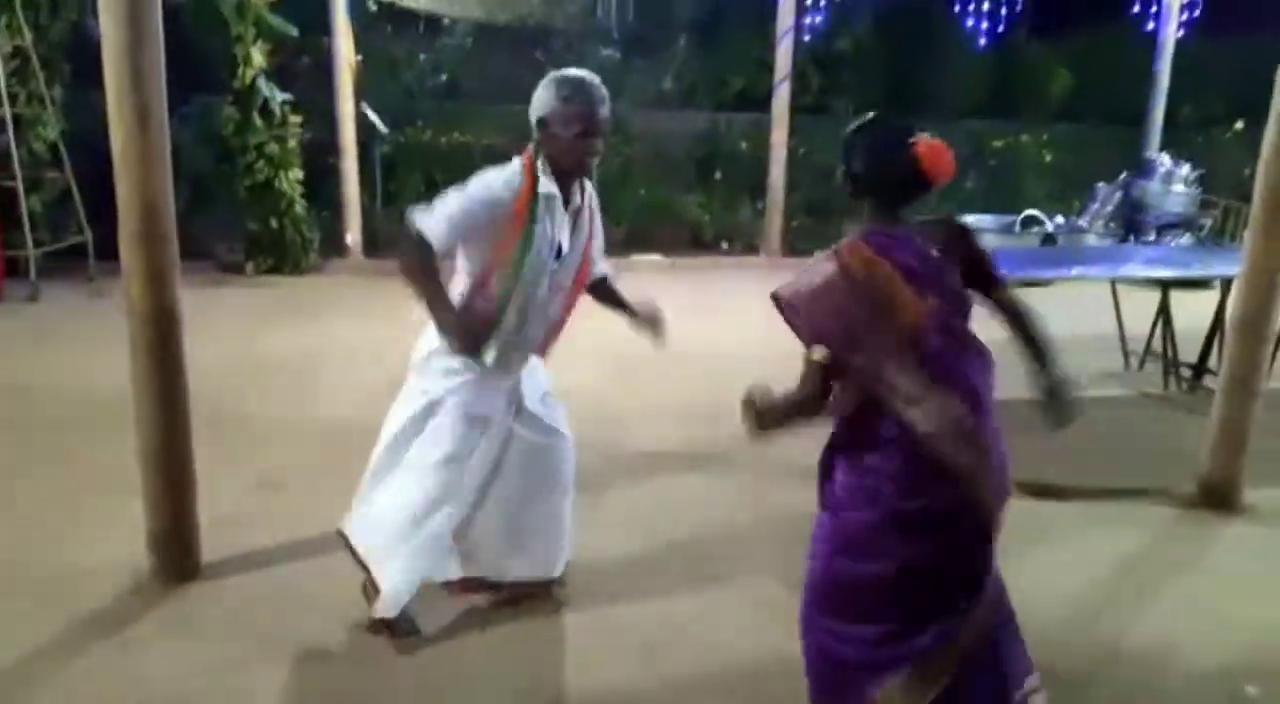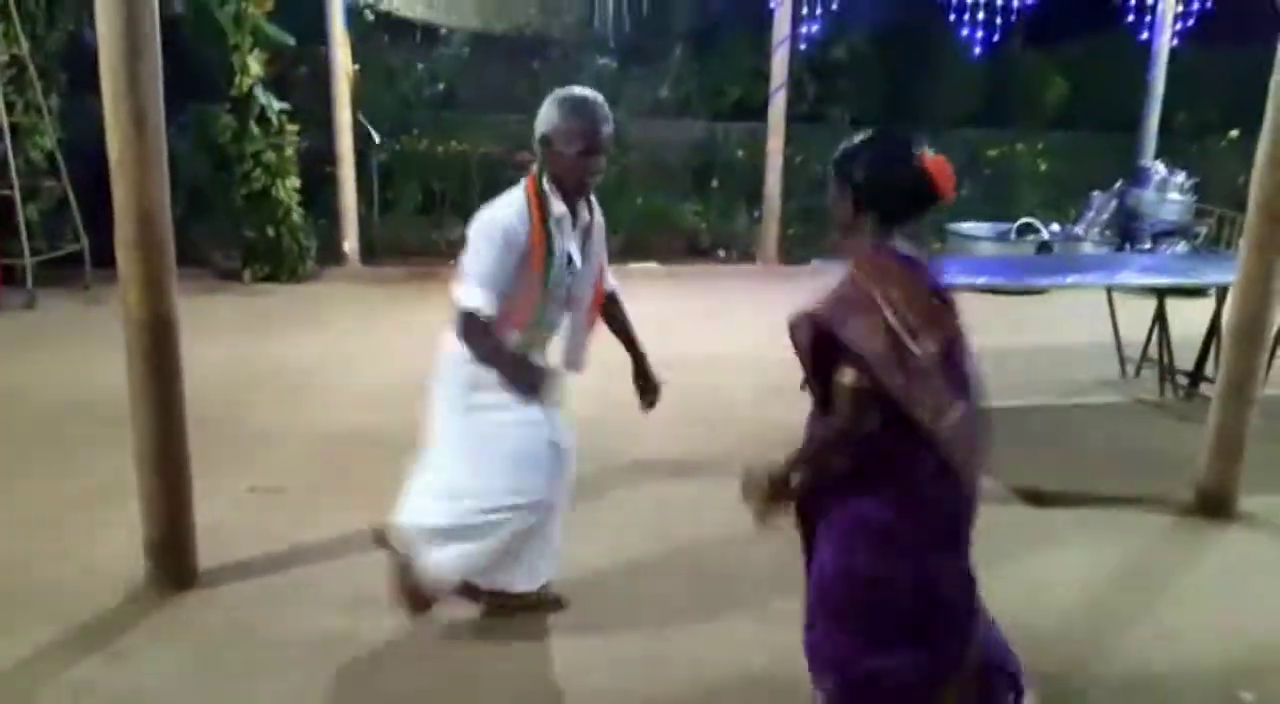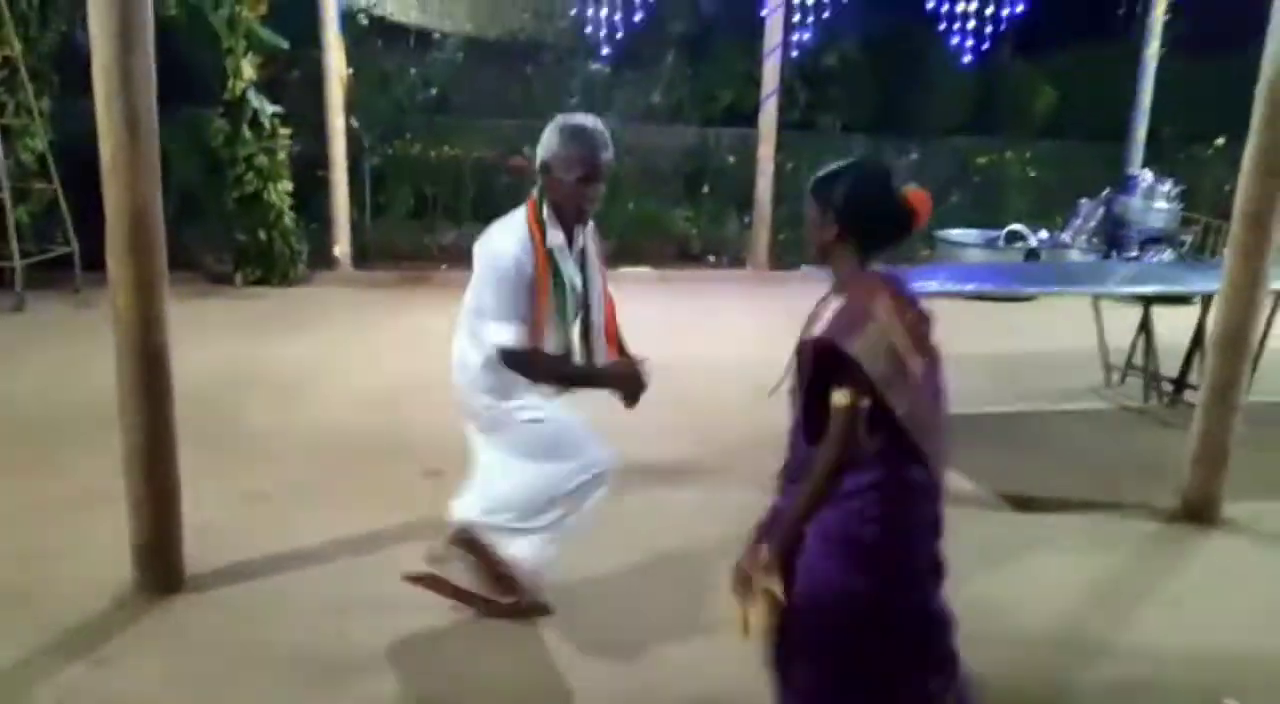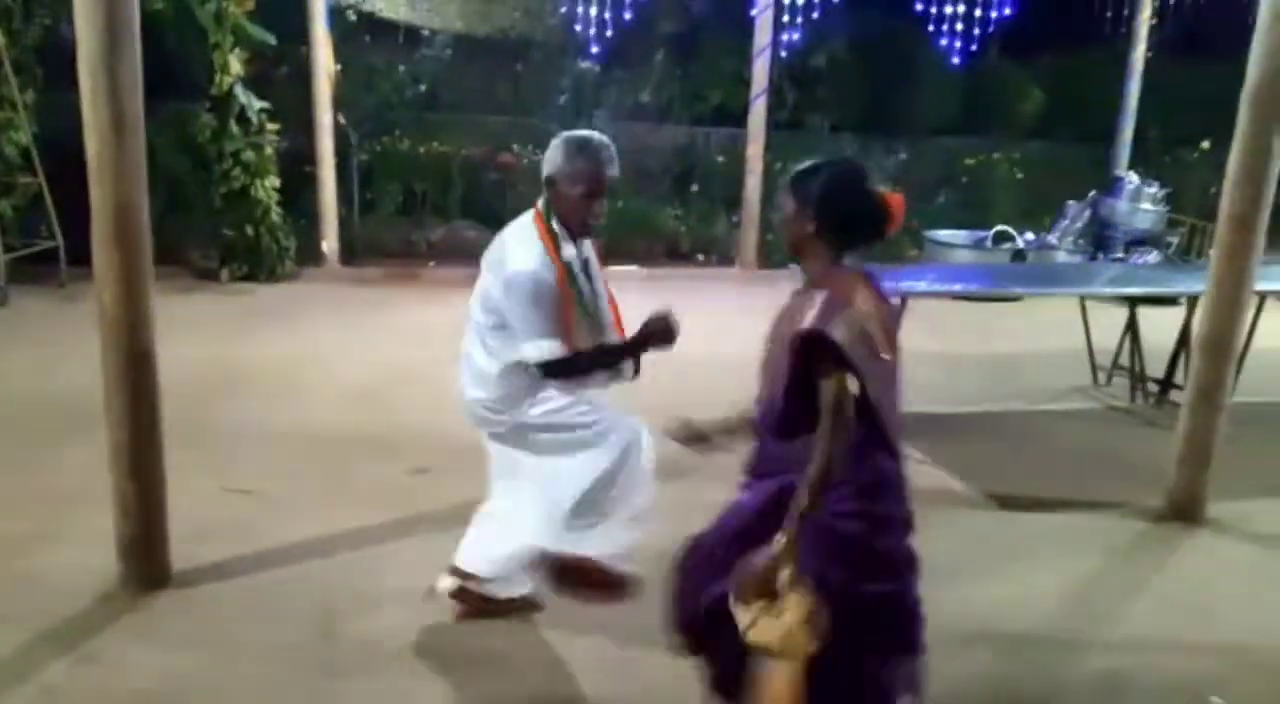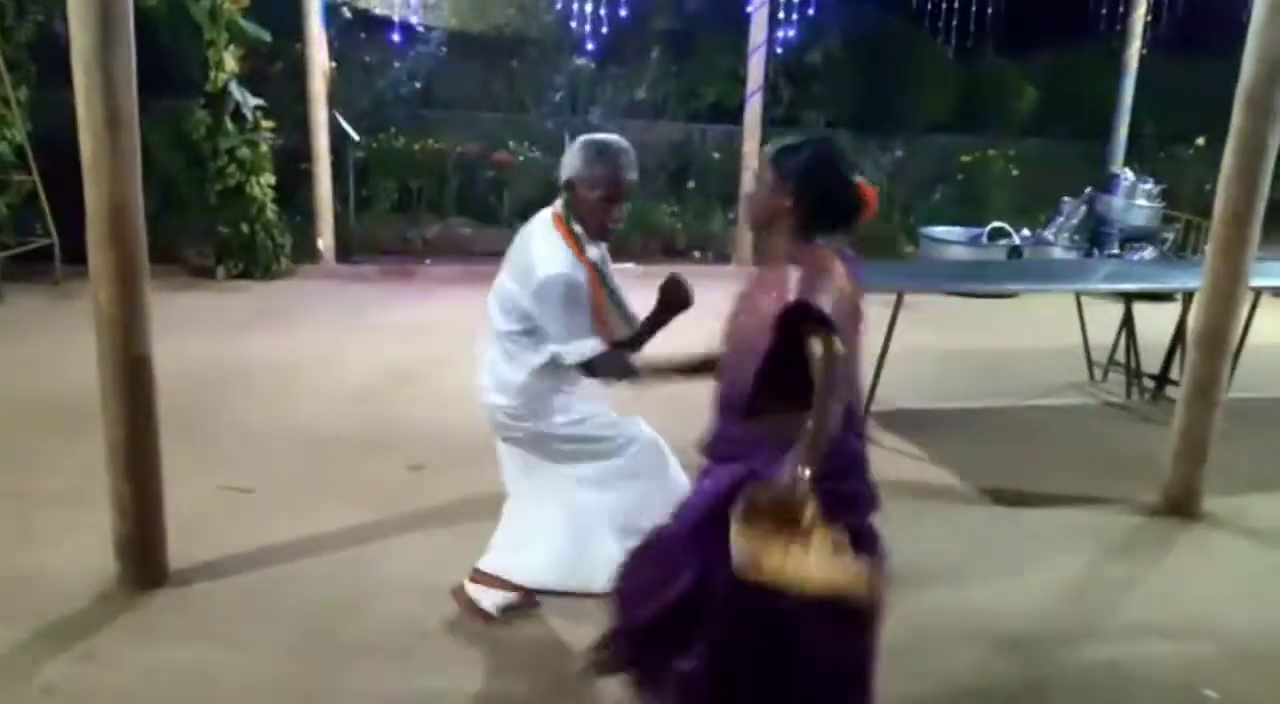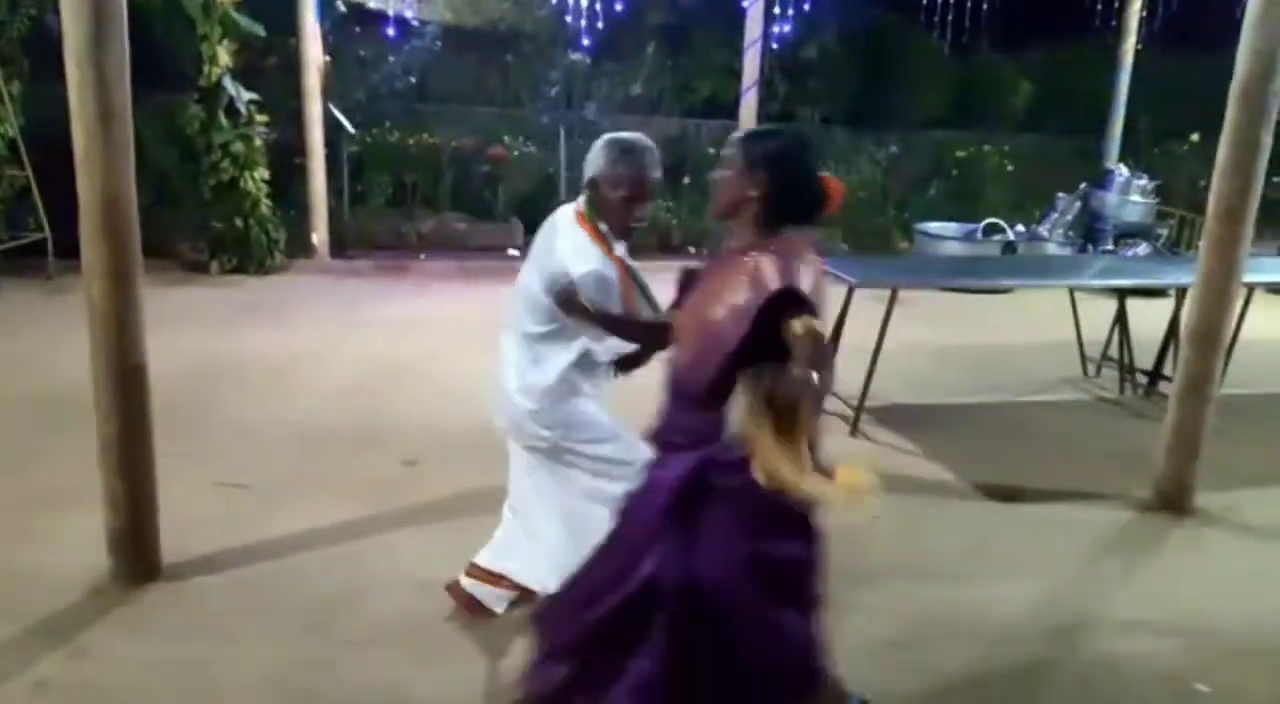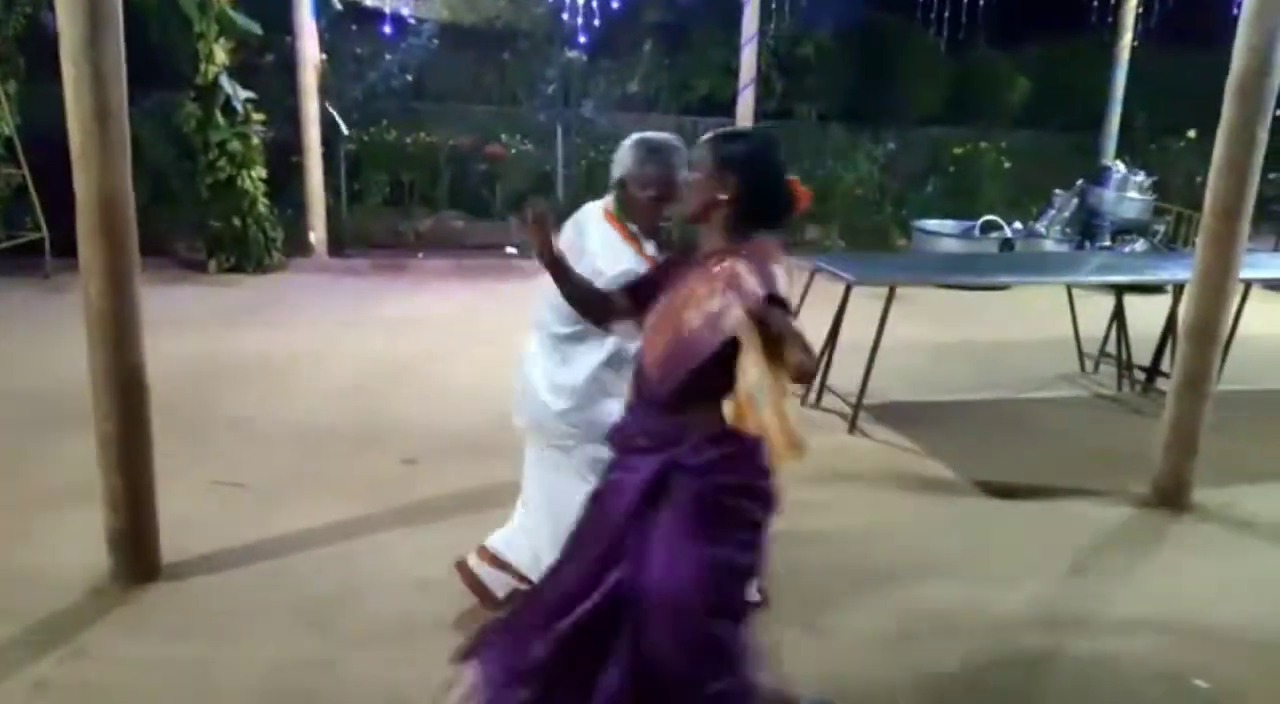
dt=0.1s
person 1, frame 1
left shoulder: (844, 271)
right shoulder: (949, 241)
left elbow: (820, 396)
right elbow: (1014, 310)
left wrist: (766, 410)
right wrist: (1050, 377)
left hip: (887, 465)
right hip: (957, 457)
left knee: (855, 607)
right knee: (960, 585)
person 1, frame 2
left shoulder: (862, 291)
right shoulder: (910, 271)
left elbow: (852, 420)
right elbow: (936, 375)
left wrist: (781, 478)
left hip: (880, 491)
right hip: (928, 473)
left knee: (861, 627)
right knee: (938, 607)
person 1, frame 3
left shoulder: (849, 315)
right shoulder: (879, 295)
left elbow: (841, 442)
left wrist: (777, 535)
left hip: (861, 508)
right hip: (856, 500)
person 1, frame 4
left shoulder: (837, 306)
right shoulder: (824, 298)
left elbow: (839, 429)
left wrist: (787, 540)
right wrist: (720, 429)
left hip: (837, 506)
right hip: (797, 493)
right knee: (706, 584)
person 1, frame 5
left shoulder: (815, 278)
right shoulder: (781, 273)
left elbow: (831, 392)
left wrist: (800, 474)
right wrist: (655, 367)
left hip: (791, 483)
right hip: (742, 473)
left knee: (811, 637)
right knee: (674, 586)
person 1, frame 6
left shoulder: (783, 268)
right shoulder: (727, 263)
left elbow: (812, 362)
right elbow: (663, 332)
left wrist: (794, 388)
right wrist: (589, 313)
left hip: (741, 476)
right hip: (689, 465)
left knee: (751, 624)
right knee: (641, 595)
person 1, frame 7
left shoulder: (749, 273)
right shoulder: (686, 266)
left elbow: (801, 361)
right elbow: (602, 310)
left wrist: (777, 339)
right wrist: (551, 257)
left hip: (706, 483)
right hip: (647, 469)
left knee: (687, 638)
right knee: (604, 604)
person 2, frame 1
left shoulder: (586, 199)
right shoulder: (496, 193)
left elbow: (589, 275)
right elbow: (417, 245)
left wrist: (631, 309)
right wrist: (443, 313)
left hip: (514, 359)
right hip: (464, 360)
left knee: (548, 452)
right knee: (437, 477)
left ankle: (512, 571)
right ankle: (387, 593)
person 2, frame 2
left shoulder: (588, 213)
right shoulder: (508, 221)
left elbow: (601, 292)
right elbow: (474, 321)
left wrist: (638, 359)
right wrist: (521, 373)
left hip: (528, 365)
right hip: (485, 370)
left knee: (542, 467)
right knee: (518, 482)
left ankle: (504, 581)
right ankle: (418, 542)
person 2, frame 3
left shoulder: (581, 232)
right shoulder: (513, 248)
left elbow: (593, 309)
right elbow: (510, 351)
left wrist: (619, 363)
right wrist: (594, 373)
left hip: (529, 379)
right hip: (497, 383)
left knee: (523, 478)
right knee: (583, 461)
left ankle: (482, 583)
right ankle: (482, 530)
person 2, frame 4
left shoulder: (574, 239)
right shoulder: (526, 265)
left elbow: (589, 315)
right elbow: (550, 363)
left wrist: (634, 346)
right wrist: (638, 345)
left hip: (521, 386)
right hip: (507, 392)
left knee: (530, 487)
right knee: (624, 444)
left ankle: (482, 583)
right ankle: (572, 555)
person 2, frame 5
left shoulder: (560, 225)
right shoulder: (556, 271)
right elbow: (593, 361)
right wrist: (663, 315)
left hip: (522, 390)
right hip: (529, 397)
left knee: (546, 492)
right knee: (636, 457)
left ankle: (491, 587)
person 2, frame 6
left shoulder: (570, 223)
right shoulder: (589, 268)
right elbow: (623, 358)
left hip: (535, 390)
right hip: (552, 401)
left knee: (546, 496)
right knee: (637, 480)
left ankle: (485, 583)
person 2, frame 7
left shoulder: (597, 219)
right shoulder: (621, 267)
left hip: (555, 388)
right hip: (575, 400)
left knee: (556, 501)
left ankle: (493, 568)
